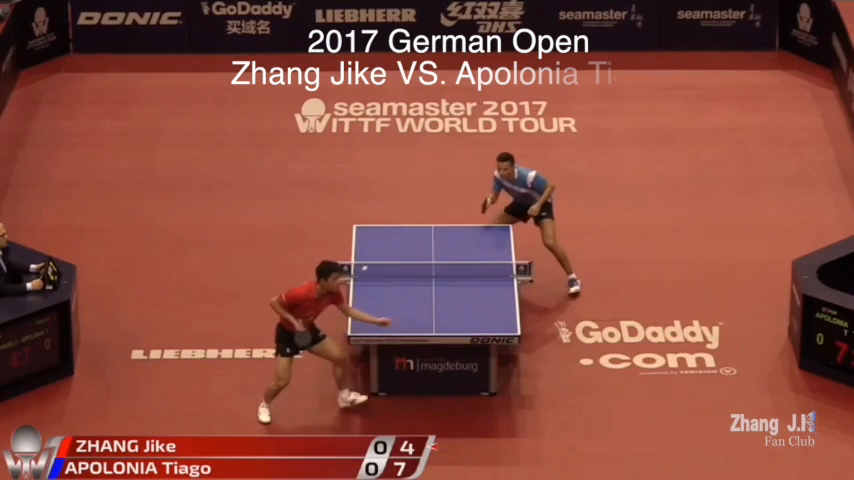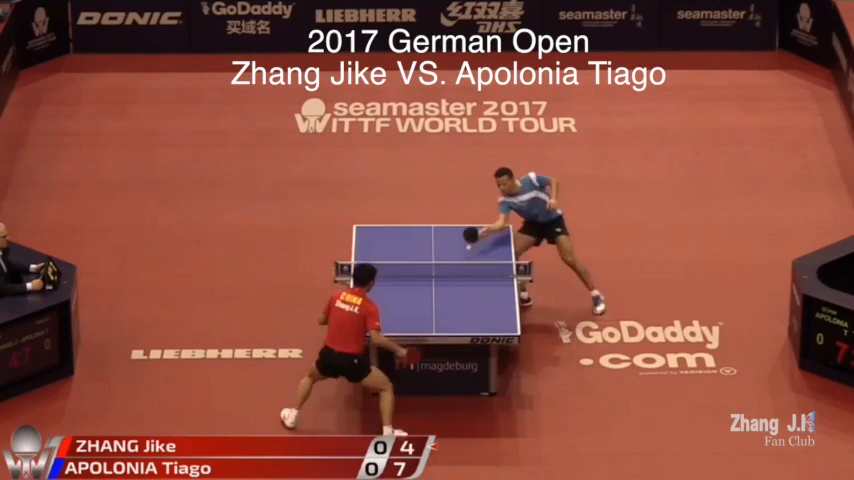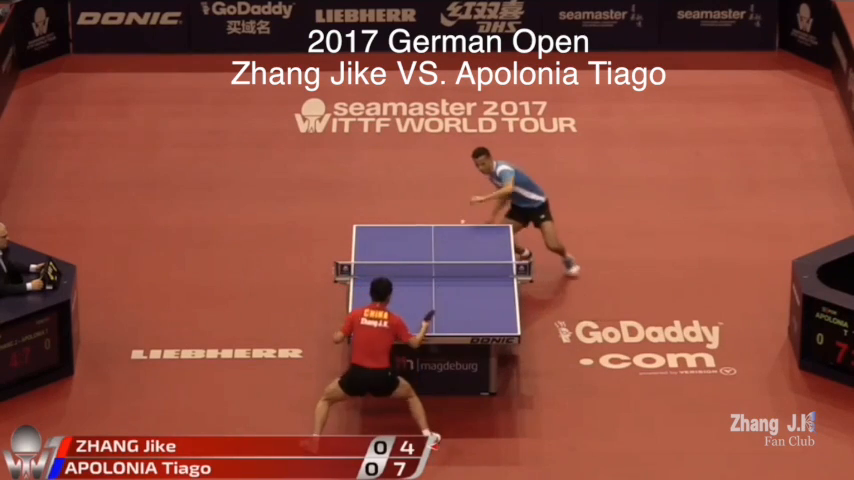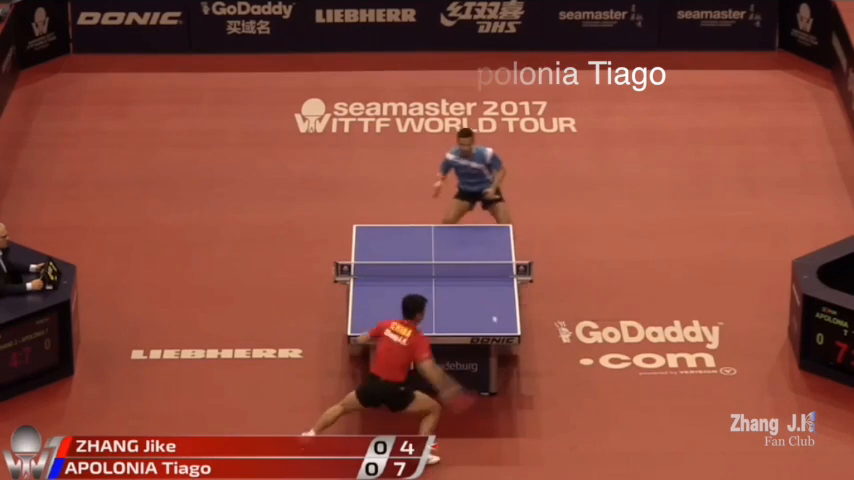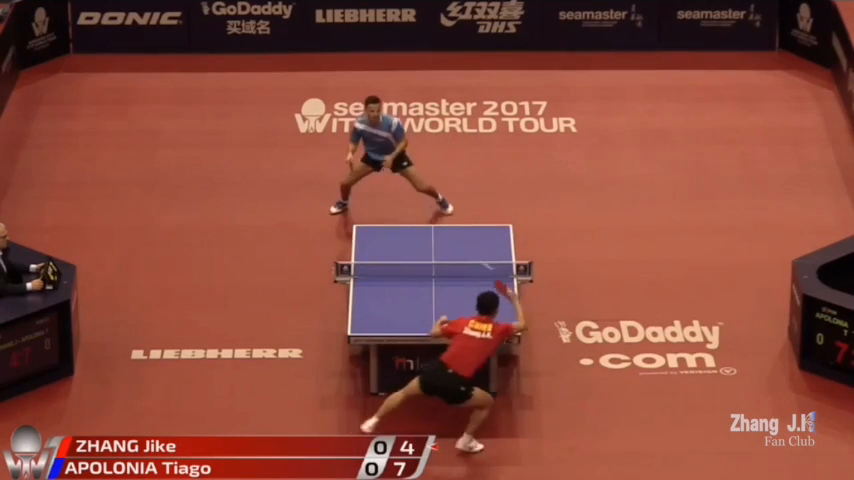
dt=1s
person 1, frame 1
left shoulder: (333, 293)
right shoulder: (301, 293)
left elbow: (349, 311)
right elbow: (274, 302)
left wrist: (376, 321)
right wrist: (293, 320)
left hip: (307, 330)
right hip: (287, 333)
left knee: (341, 357)
right knee: (282, 381)
left ankle: (344, 396)
right ankle: (264, 405)
person 1, frame 2
left shoulder: (336, 297)
right shoulder: (369, 307)
left elbow: (322, 321)
right elbow: (376, 339)
right wrist: (397, 349)
left hip: (329, 355)
right hip: (352, 360)
left knee: (310, 377)
right knee: (386, 387)
left ankle: (292, 416)
right ankle: (388, 431)
person 1, frame 3
left shoulder: (356, 315)
right shoulder: (394, 321)
left elbow: (337, 338)
right elbow: (414, 343)
left wrist: (334, 337)
right wrist: (425, 328)
left hip: (357, 374)
right hip: (381, 376)
left knee: (325, 398)
right knee: (411, 395)
left ankle: (316, 438)
right ankle: (427, 435)
person 1, frame 4
left shoulder: (386, 325)
right shoulder: (419, 340)
left elbow: (362, 340)
right elbow: (428, 368)
right wrist: (446, 387)
left hip: (372, 385)
right hip: (395, 390)
left knee: (342, 406)
right knee: (434, 409)
left ankle: (312, 435)
person 1, frame 5
left shoulder: (463, 323)
right shoulder: (499, 331)
left elbow: (435, 333)
right elbow: (522, 325)
left wrist: (441, 322)
right wrist: (515, 299)
left hip: (435, 374)
right hip: (456, 385)
left knee: (404, 393)
right knee: (487, 403)
left ankle: (372, 422)
right ankle: (465, 441)
person 2, frame 1
left shoulder: (529, 176)
right shoulder: (498, 176)
left elbow: (550, 186)
right elbow: (494, 195)
left wrist: (538, 205)
right wrist: (489, 200)
left hip: (541, 203)
right hip: (520, 203)
left knee: (549, 242)
left ankle: (573, 278)
person 2, frame 2
left shoulder: (531, 180)
right shoulder: (505, 200)
left elbow: (552, 181)
right elbow: (501, 223)
left wrist: (553, 198)
right wrist: (486, 230)
left hip: (553, 220)
right hip: (533, 224)
left knee: (569, 259)
left ankle: (596, 295)
right ankle: (523, 296)
person 2, frame 3
left shoulder: (503, 171)
right shoulder: (492, 176)
left elbow: (509, 190)
left wrist: (483, 199)
right wrist: (493, 214)
left hip: (537, 205)
right hip: (519, 206)
left knee: (552, 245)
left ankle: (567, 259)
right ankle: (524, 253)
person 2, frame 4
left shoulder: (487, 154)
right shoulder: (452, 157)
left elbow: (502, 171)
right elbow: (442, 173)
left wrist: (493, 188)
right wrist: (439, 183)
left hip: (488, 191)
right hip: (466, 192)
right knee: (448, 222)
person 2, frame 5
left shoulder: (393, 123)
right shoulder: (359, 124)
left elbow: (404, 142)
right elbow: (353, 143)
left wrist: (392, 156)
right wrist: (350, 154)
left hip: (395, 156)
right hip: (372, 156)
left knee: (423, 187)
right knee: (345, 183)
left ankle: (439, 199)
right ankle: (343, 202)
